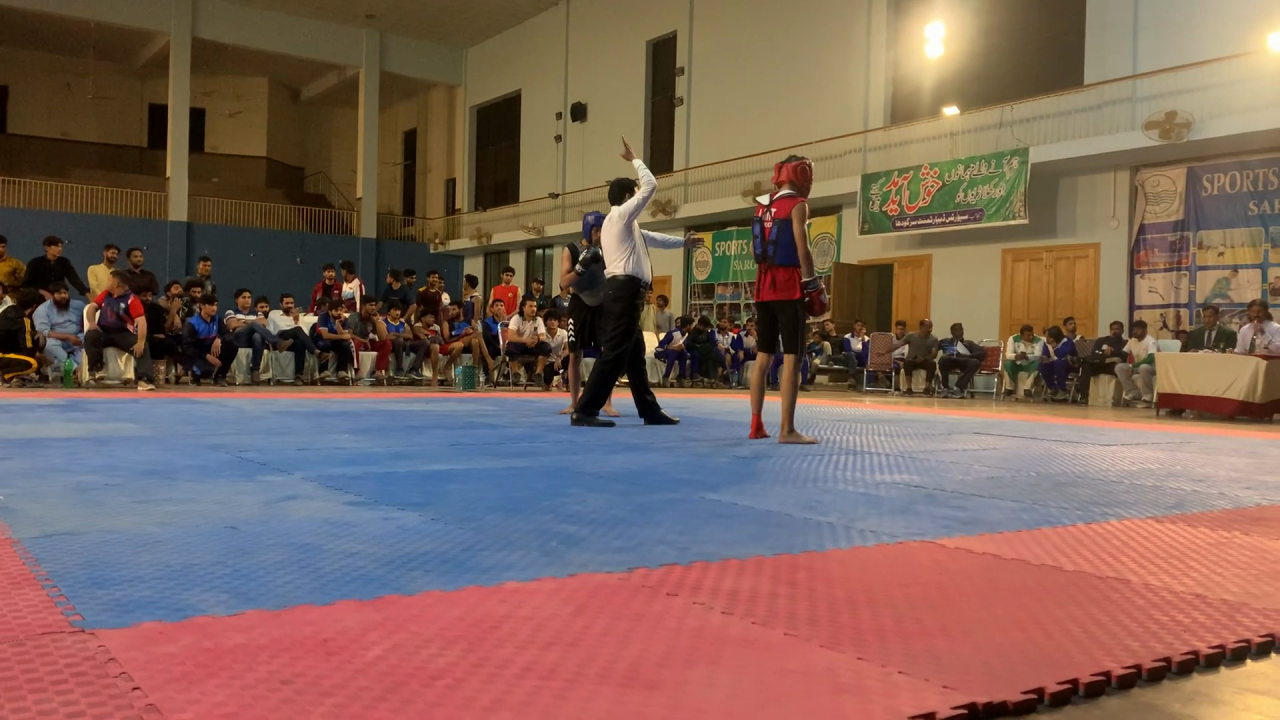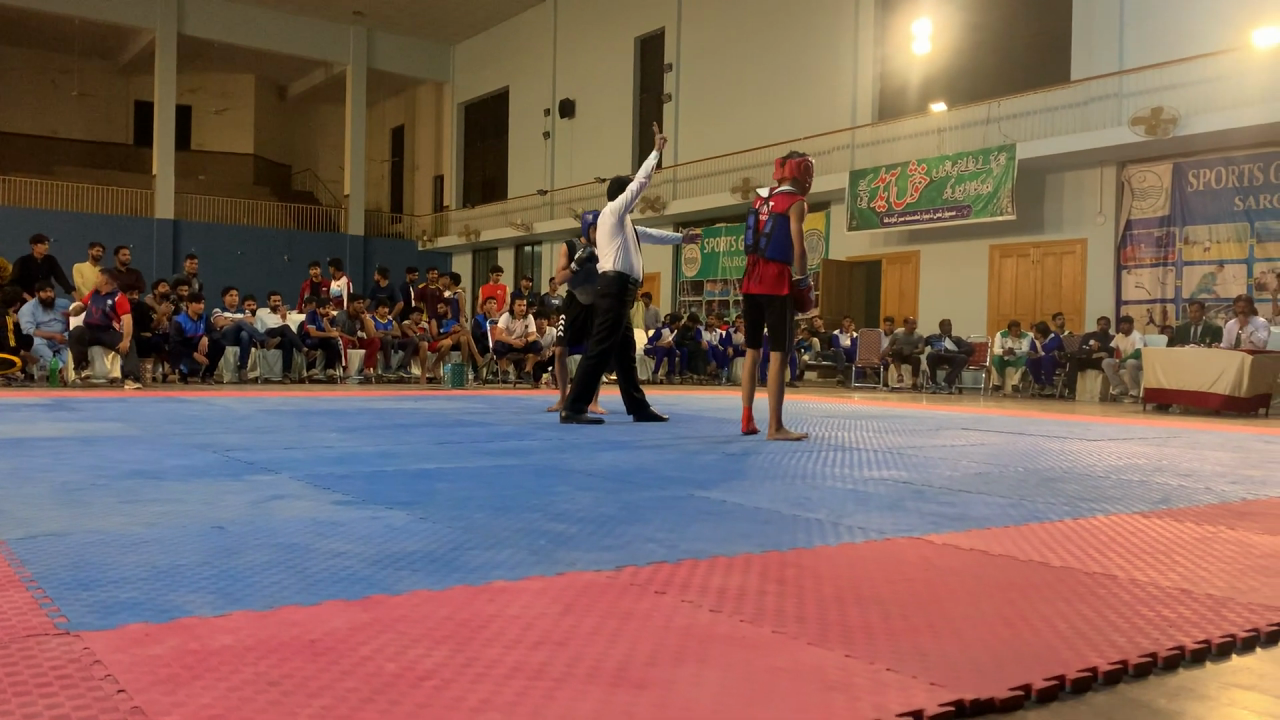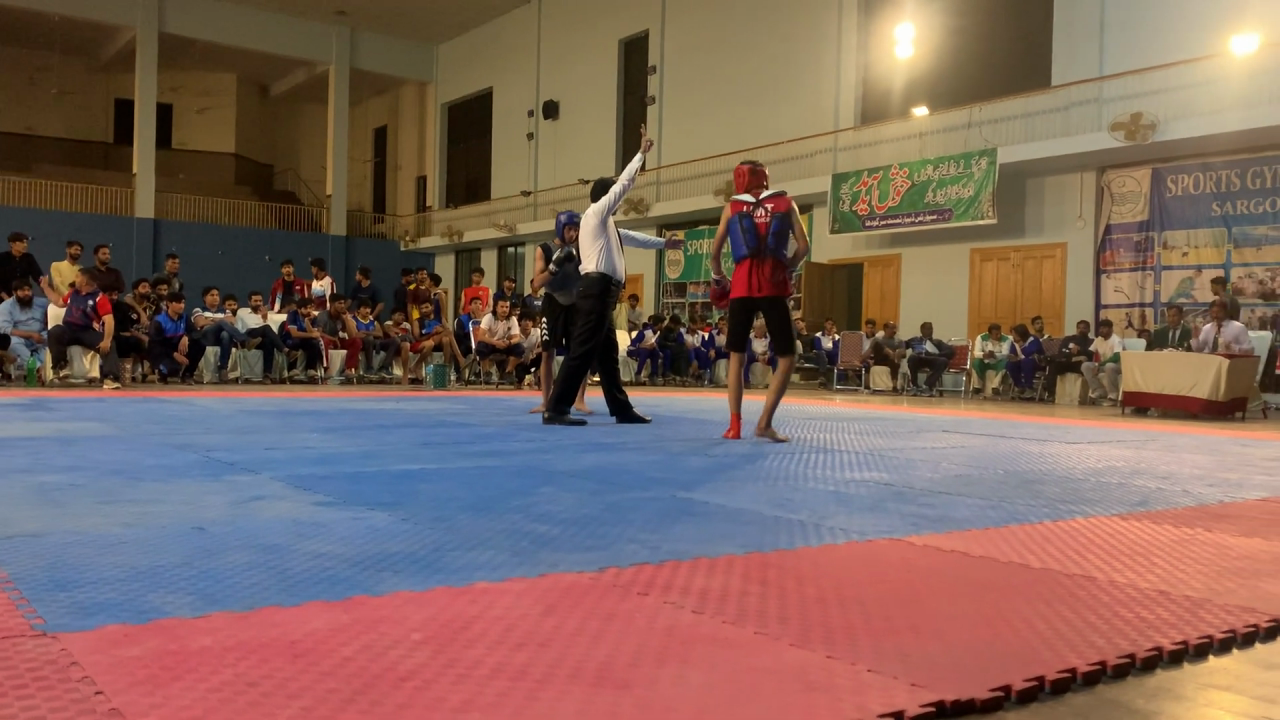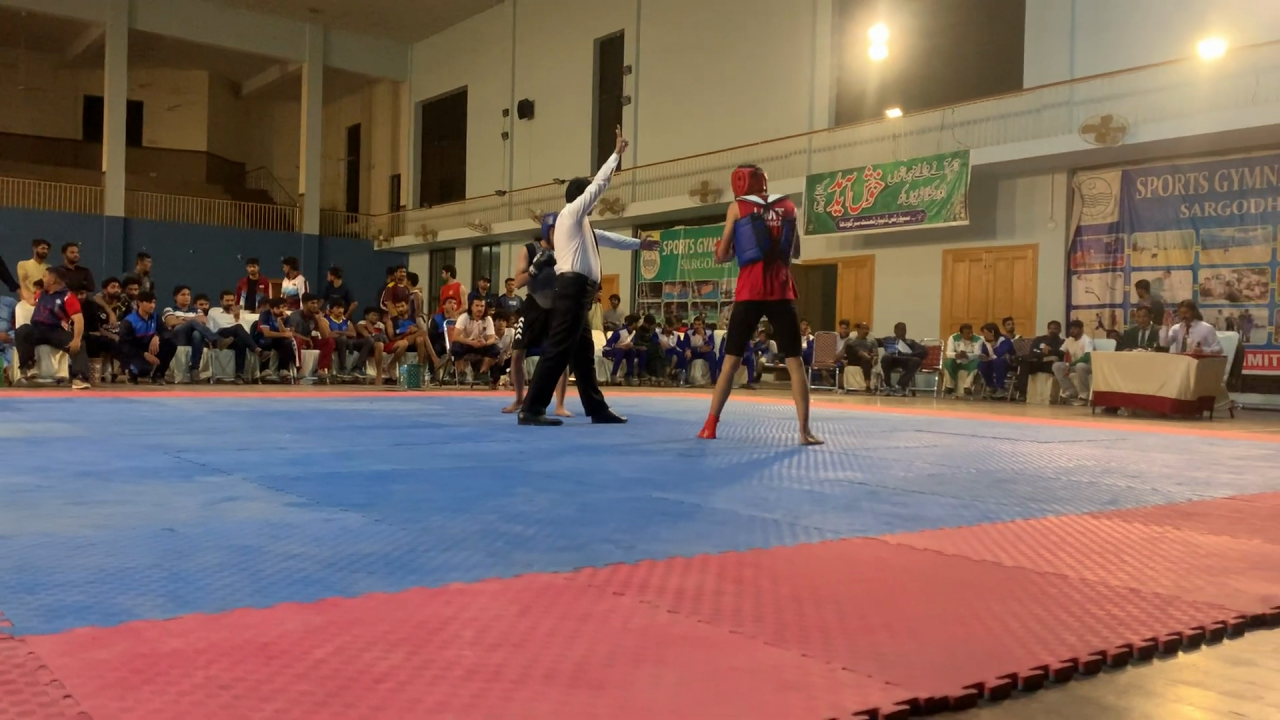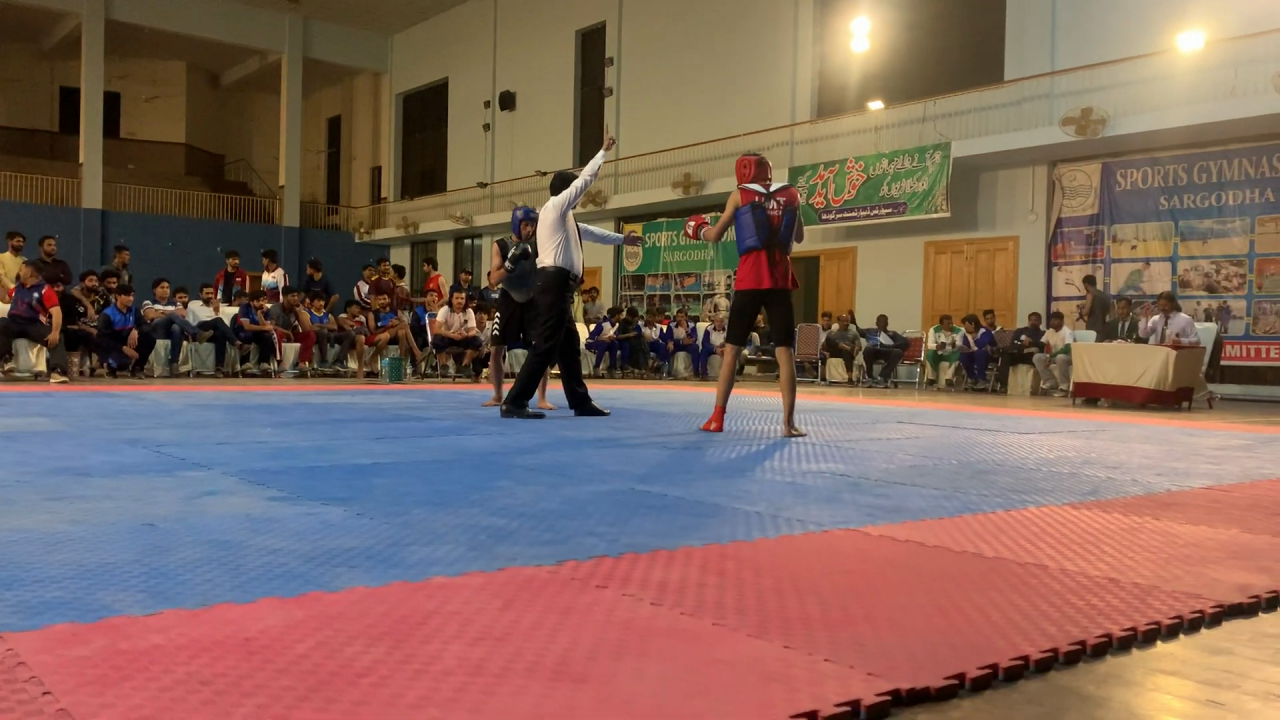
dt=0.4s
person 1, frame 1
left shoulder: (622, 223)
right shoulder: (621, 214)
left elbow: (650, 238)
right elbow: (650, 186)
left wrist: (683, 242)
right wrist: (635, 160)
left hip: (623, 291)
right hip: (625, 291)
left knee: (634, 353)
right knee: (614, 353)
left ankle: (650, 410)
right ankle: (584, 411)
person 1, frame 2
left shoulder: (622, 222)
right shoulder: (614, 210)
left elbow: (648, 234)
right elbow: (640, 180)
left wrist: (681, 238)
right wrist: (656, 151)
left hip: (618, 289)
right hip: (614, 288)
left knee: (624, 351)
right knee: (600, 349)
left ankle: (638, 408)
right ankle: (573, 409)
person 1, frame 3
left shoulder: (605, 223)
right shoulder: (596, 212)
left elbow: (630, 237)
right elbow: (623, 183)
left wrist: (663, 243)
right wrist: (641, 153)
left hip: (600, 290)
right hip: (597, 289)
left knee: (607, 352)
right knee: (582, 350)
left ankle: (622, 409)
right ankle: (555, 409)
person 1, frame 4
left shoulder: (581, 223)
right shoulder: (572, 212)
left elbow: (606, 238)
right elbow: (599, 183)
left wrist: (639, 244)
right wrist: (617, 153)
left hip: (576, 291)
right hip: (573, 289)
left knee: (583, 353)
right knee: (558, 350)
left ankle: (597, 409)
right ankle: (531, 410)
person 1, frame 5
left shoulder: (563, 215)
right shoulder: (557, 204)
left elbow: (588, 232)
right elbow: (584, 179)
left wrist: (622, 239)
right wrist: (604, 150)
left hip: (556, 283)
right hip: (553, 282)
left knee: (569, 345)
right knee: (545, 346)
left ankle: (580, 401)
right ankle: (515, 401)
person 2, frame 1
left shoulder: (762, 205)
right shoulder: (797, 205)
right elbow: (802, 250)
right wrist: (812, 284)
left hip: (764, 286)
right hip: (789, 286)
left knee: (764, 356)
right knee: (791, 358)
left ankle: (756, 425)
right ankle: (787, 430)
person 2, frame 2
left shoulder: (759, 198)
right shoulder: (796, 202)
right elbow: (798, 249)
right wrist: (802, 280)
left hip: (751, 279)
right hip: (777, 281)
left knee: (753, 352)
right knee: (778, 355)
left ankle: (747, 419)
right ankle: (775, 426)
person 2, frame 3
left shoulder: (732, 206)
right shoulder: (785, 203)
left elbow: (715, 251)
right elbow: (803, 246)
left wrist: (718, 278)
left hip: (742, 285)
right hip: (774, 285)
left knee: (737, 357)
right knee: (786, 357)
left ankle: (734, 425)
right ankle: (764, 422)
person 2, frame 4
left shoulder: (738, 207)
right shoulder: (787, 207)
left elbow: (724, 254)
left wrist: (720, 254)
left hip: (750, 290)
right hip: (781, 289)
left knee: (731, 358)
right knee: (795, 361)
left ankle: (710, 425)
right ankle: (804, 430)
person 2, frame 5
left shoulder: (740, 195)
right shoulder: (791, 195)
left elbow: (715, 235)
right elbow: (799, 237)
left wrist: (698, 229)
left hip: (750, 278)
right hip: (780, 279)
left knee: (732, 348)
right knee: (785, 351)
left ankle: (717, 418)
right ankle: (788, 422)
person 3, frame 1
right shoulder: (571, 251)
right elbow: (564, 283)
right wrist: (583, 265)
left hip: (602, 306)
right hip: (579, 306)
right knee: (575, 356)
left ankle: (607, 403)
right ankle: (574, 403)
person 3, frame 2
right shoulder: (568, 247)
right elbow: (558, 280)
right wrist: (577, 264)
left hip: (596, 305)
right hip: (573, 304)
right knee: (560, 352)
left ankle: (593, 402)
right ankle: (563, 399)
person 3, frame 3
left shoulder: (580, 249)
right shoulder: (544, 250)
right elbow: (537, 284)
right wrist: (556, 265)
left hip: (576, 305)
right hip: (553, 305)
right knee: (547, 355)
left ankle: (580, 401)
right ankle: (546, 402)
person 3, frame 4
right shoulder: (529, 251)
right elbow: (517, 283)
right wrist: (536, 267)
right hip: (533, 307)
right knee: (517, 355)
left ankle: (560, 405)
right ankle: (519, 399)
person 3, frame 5
left shoulder: (538, 244)
right shoulder: (500, 246)
right elbow: (493, 280)
right wrist: (511, 263)
left hip: (532, 302)
right hip: (508, 301)
right knee: (496, 350)
left ankle: (541, 398)
right ankle: (498, 396)
